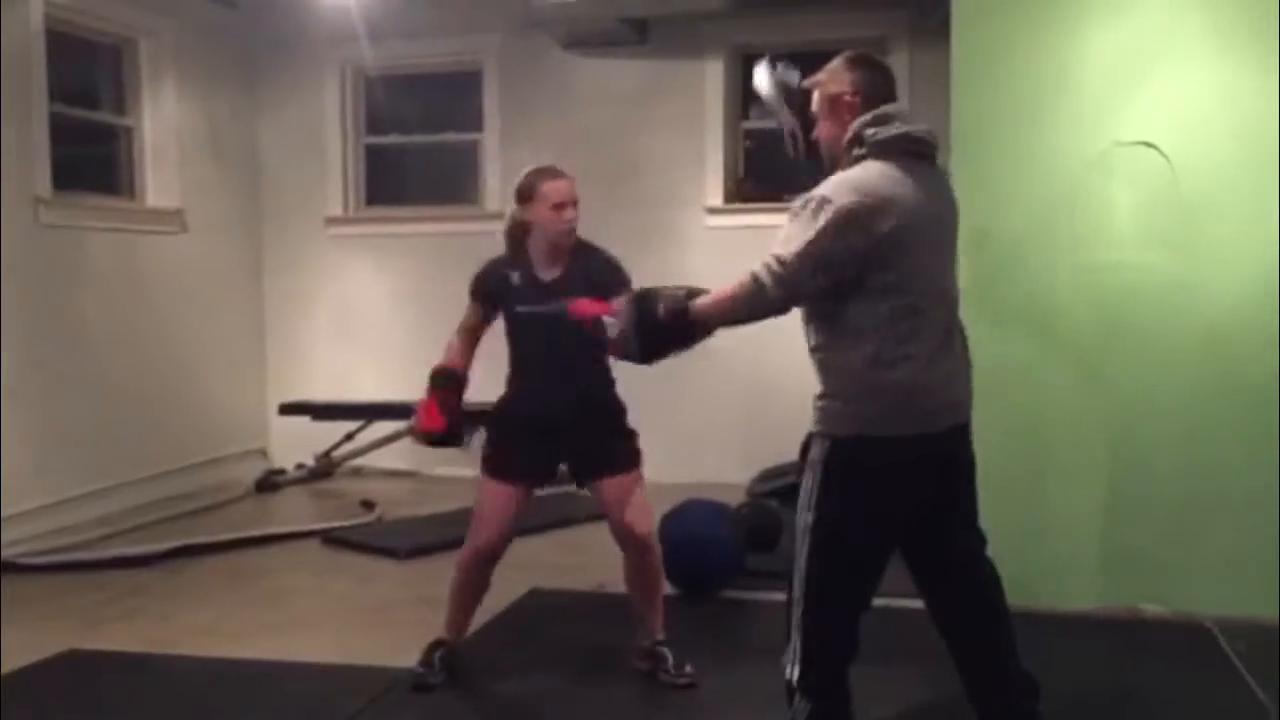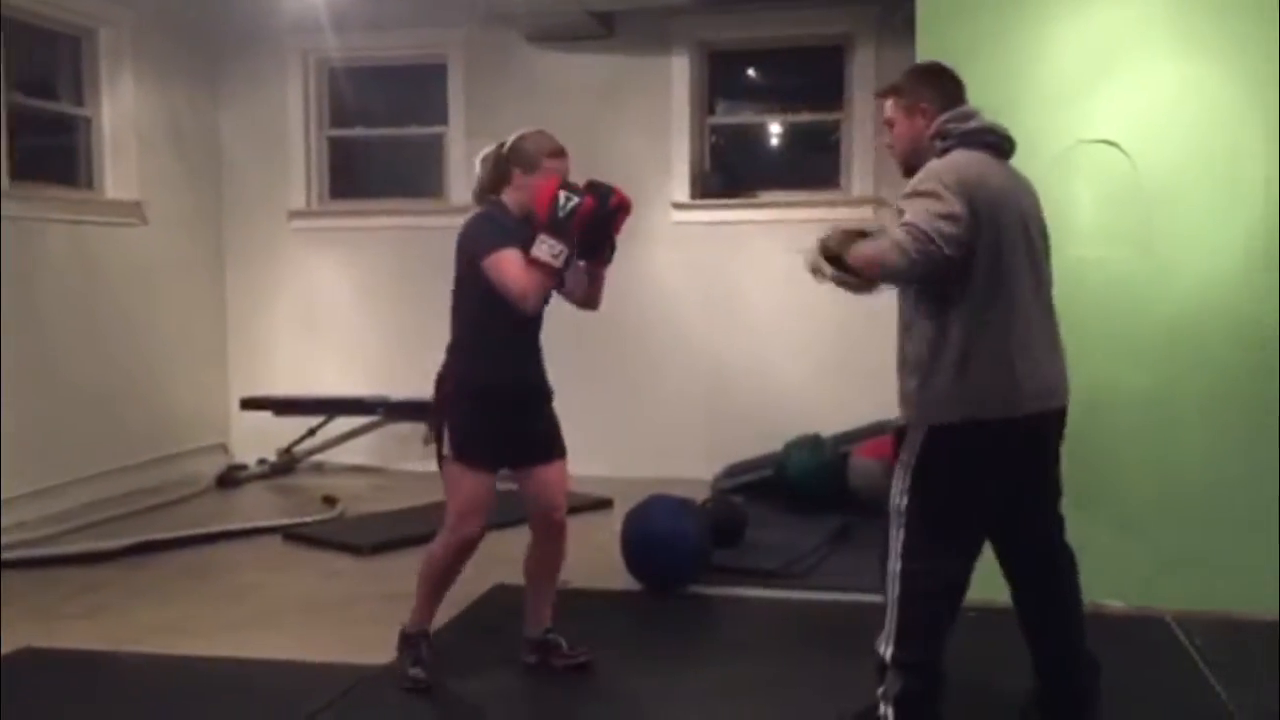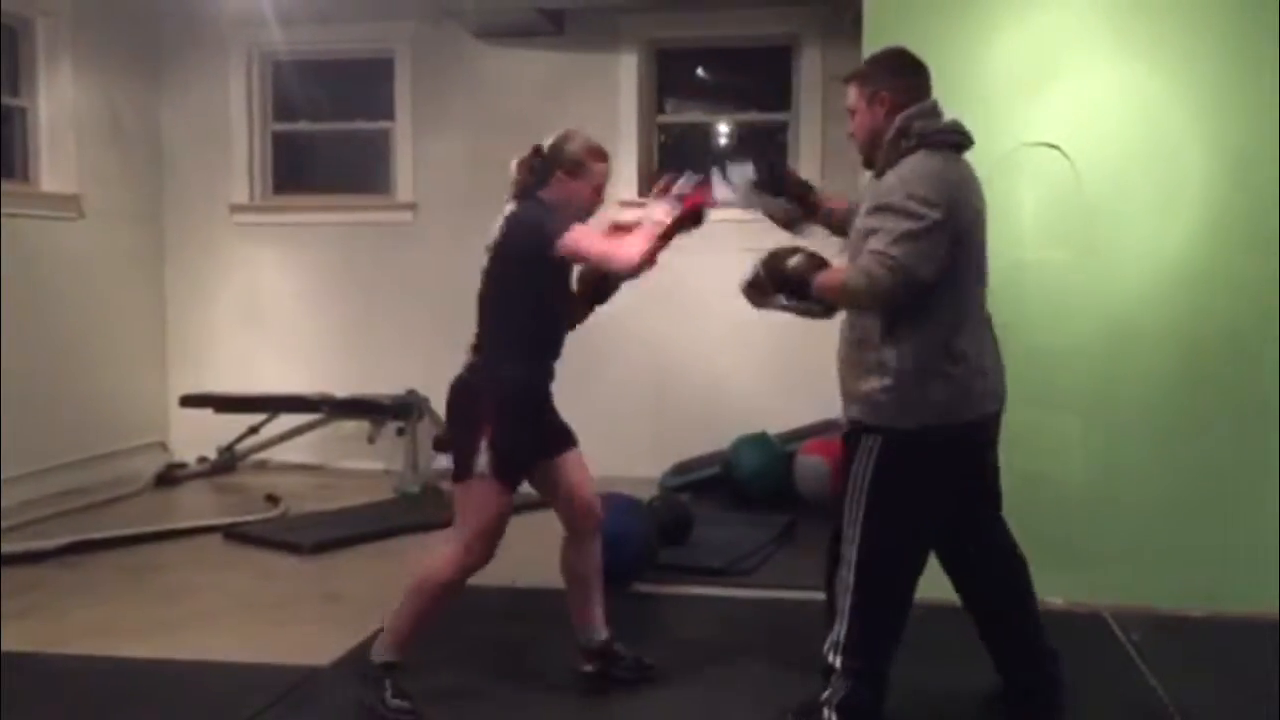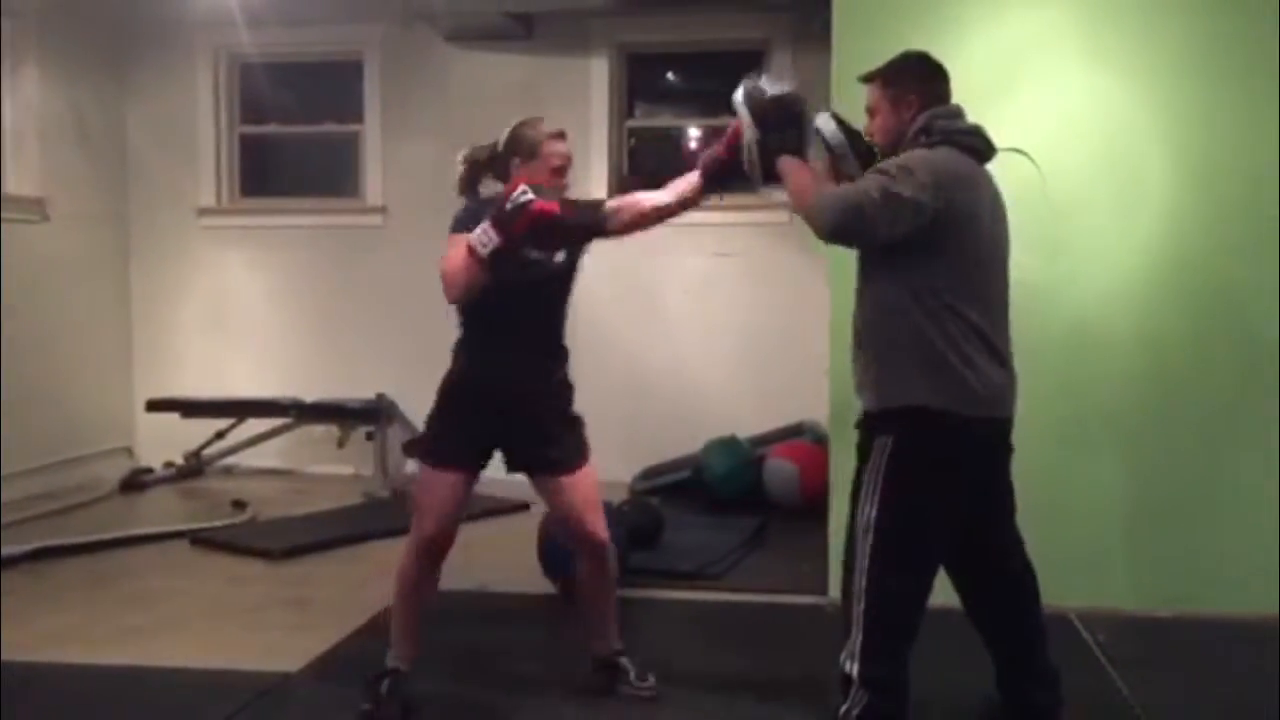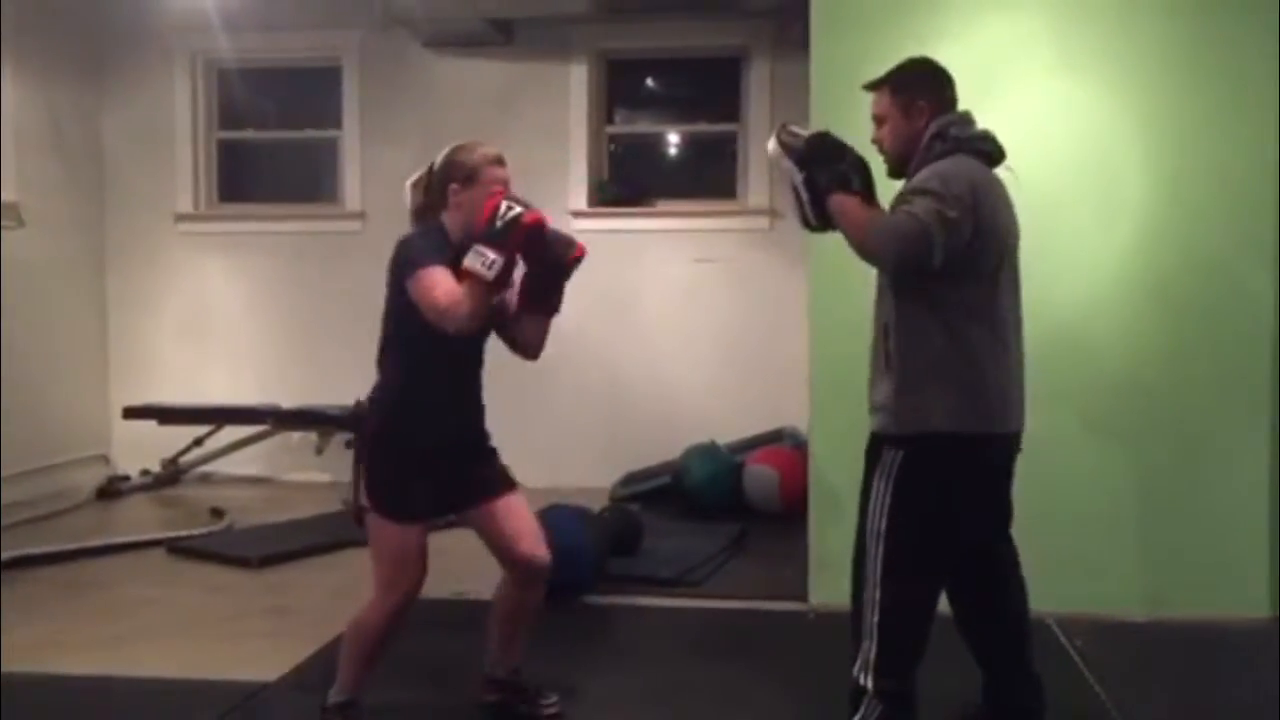
dt=1s
person 1, frame 1
left shoulder: (852, 193)
right shoulder: (928, 180)
left elbow: (773, 288)
left wrist: (686, 314)
left hip: (868, 428)
right hip: (941, 418)
left knee: (825, 589)
right knee: (962, 573)
person 1, frame 2
left shoulder: (947, 176)
right shoulder: (1007, 178)
left elbow: (911, 254)
left wrist: (856, 253)
right wrist: (881, 254)
left hip: (961, 412)
right hip: (1033, 403)
left knee: (922, 563)
right knee: (1039, 553)
person 1, frame 3
left shoulder: (913, 181)
right shoulder: (948, 171)
left elbow: (879, 282)
right elbow: (864, 224)
left wrist: (802, 279)
right wrist: (801, 194)
left hip: (909, 417)
right hip: (966, 407)
left knee: (866, 569)
right knee: (984, 554)
person 1, frame 4
left shoulder: (929, 171)
right shoulder: (956, 175)
left elbow: (838, 214)
right elbow: (876, 218)
left wrist: (782, 156)
left hip: (925, 413)
right hip: (976, 410)
left knee: (883, 579)
right knee: (993, 563)
person 1, frame 5
left shoulder: (950, 180)
right shoulder: (972, 180)
left elbow: (890, 244)
right elbow: (909, 249)
left wrist: (830, 190)
right wrist: (850, 191)
left hip: (933, 426)
right hip: (983, 422)
left knee: (891, 588)
right knee: (985, 573)
person 2, frame 1
left shoulder: (600, 267)
right shoulder: (499, 277)
right elbow: (466, 337)
left wrist: (611, 329)
right wrist: (442, 389)
left hip: (598, 420)
right hip: (527, 421)
left knee: (639, 535)
right knee: (484, 542)
left ankle: (654, 645)
right ankle: (447, 644)
person 2, frame 2
left shoulder: (538, 227)
right shoulder: (485, 228)
left elbow: (587, 298)
right elbow: (529, 296)
left wrist: (598, 239)
right wrist: (559, 235)
left hip: (525, 390)
right hip: (471, 393)
left knee: (552, 516)
right knee: (465, 527)
left ankle: (539, 635)
right ankle: (415, 635)
person 2, frame 3
left shoulder: (541, 227)
right shoulder: (537, 224)
right elbow: (625, 258)
right wrist: (670, 207)
left hip: (528, 399)
right hip: (491, 402)
left knee: (585, 516)
right knee: (471, 546)
left ankle: (597, 650)
right ankle: (387, 661)
person 2, frame 4
left shoulder: (573, 219)
right shoulder: (477, 214)
left elbow: (664, 202)
right elbow: (457, 287)
left wrist: (714, 160)
right wrist: (500, 223)
left hip: (544, 403)
right hip: (473, 398)
left knee: (591, 536)
right knee: (428, 538)
left ankle: (607, 658)
person 2, frame 5
left shoulder: (490, 245)
right shoulder: (420, 249)
left elbow: (527, 345)
right elbow: (453, 317)
left wrist: (544, 289)
right wrist: (494, 253)
left hip: (464, 438)
right hip: (399, 439)
left knee: (531, 562)
right knee: (399, 594)
